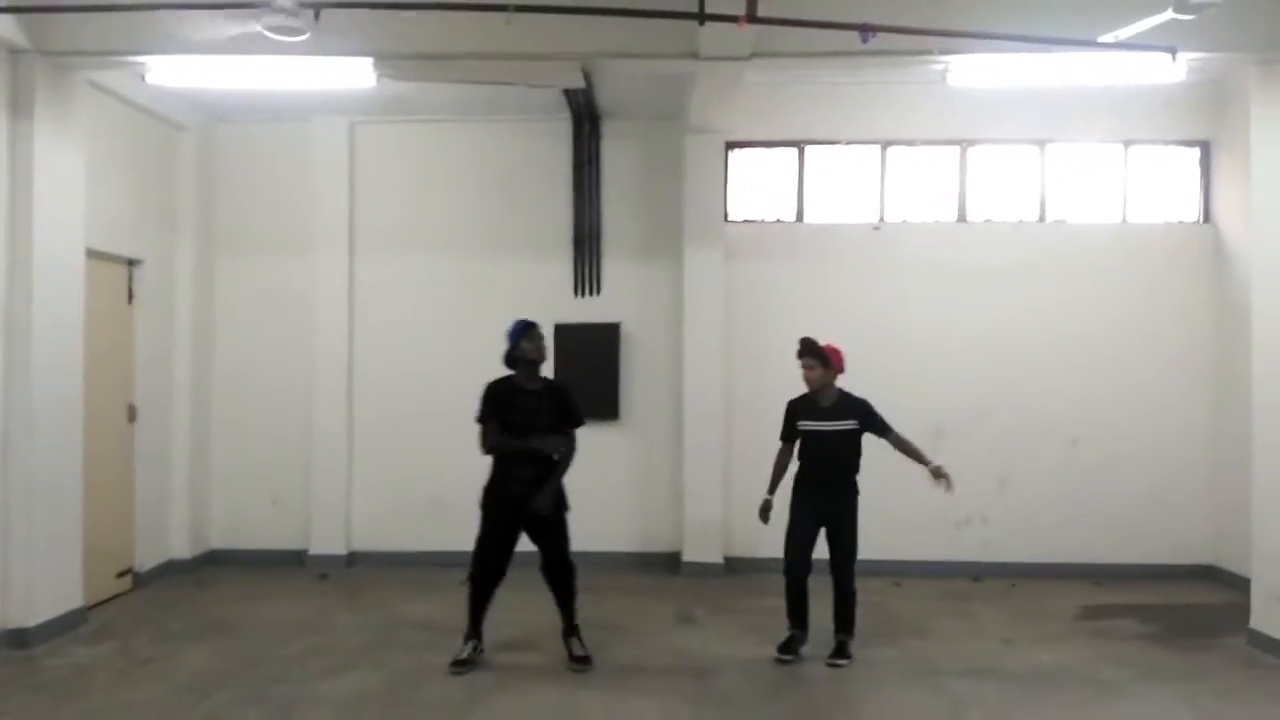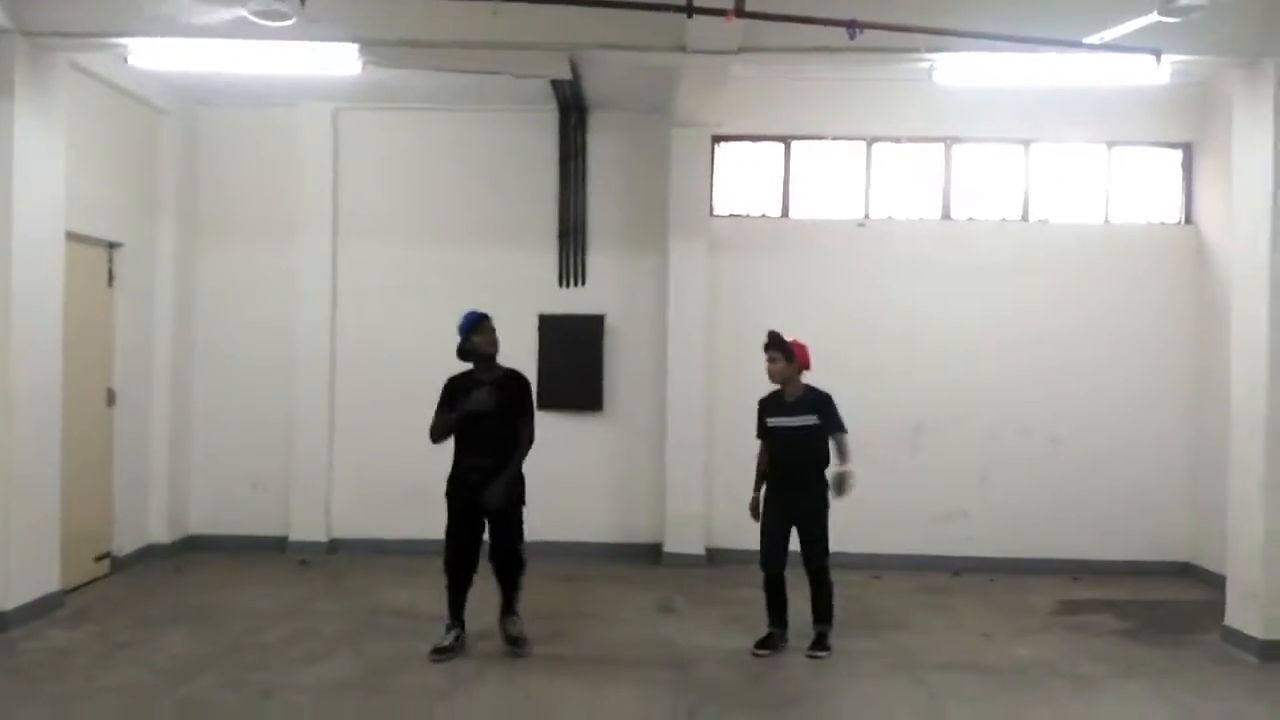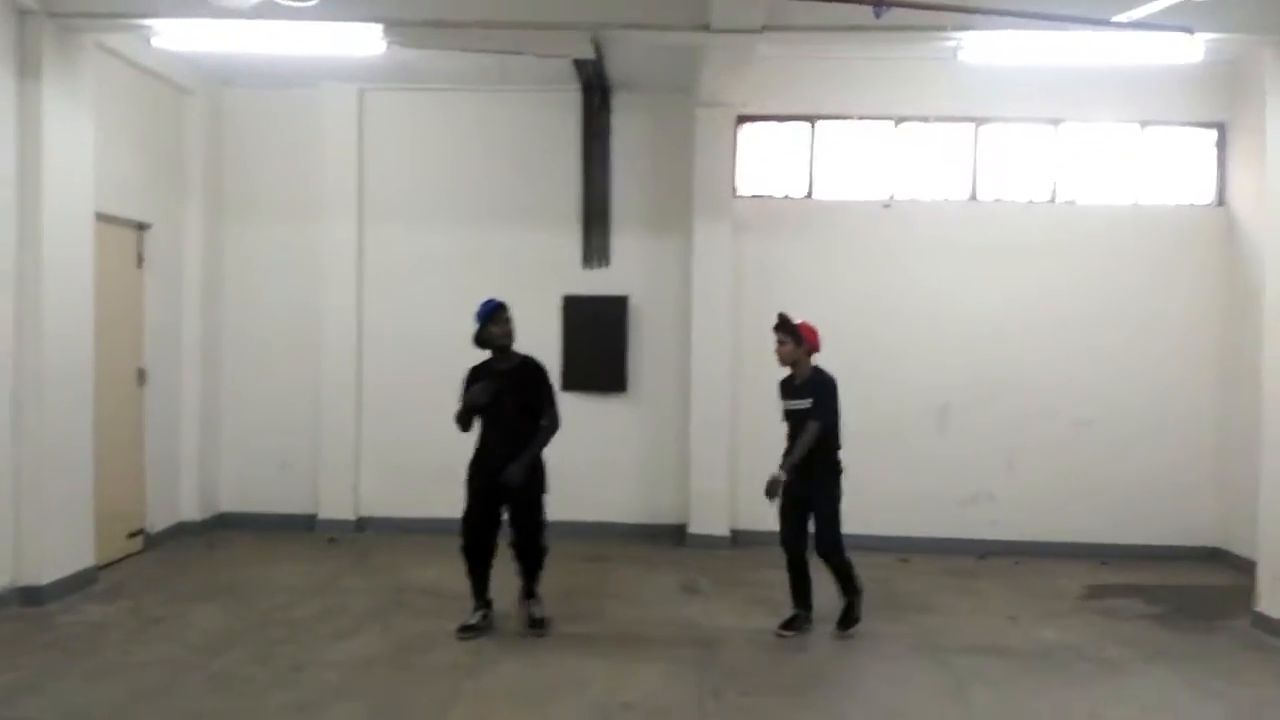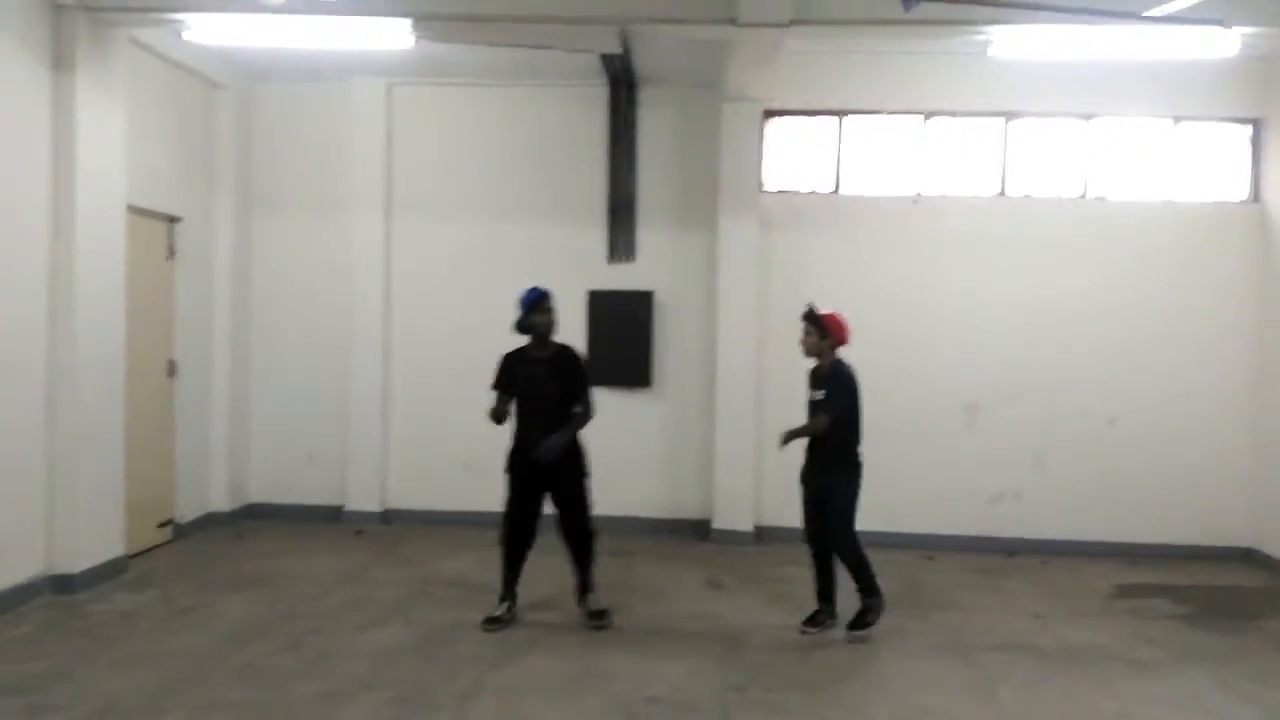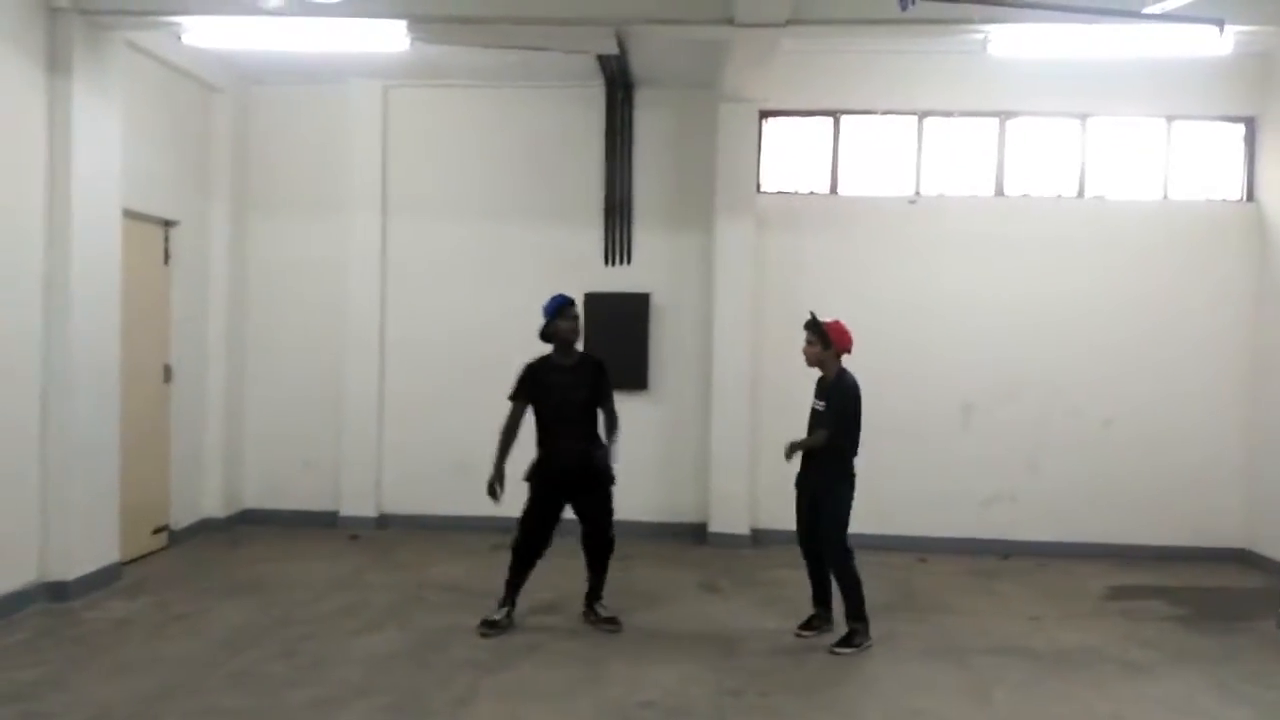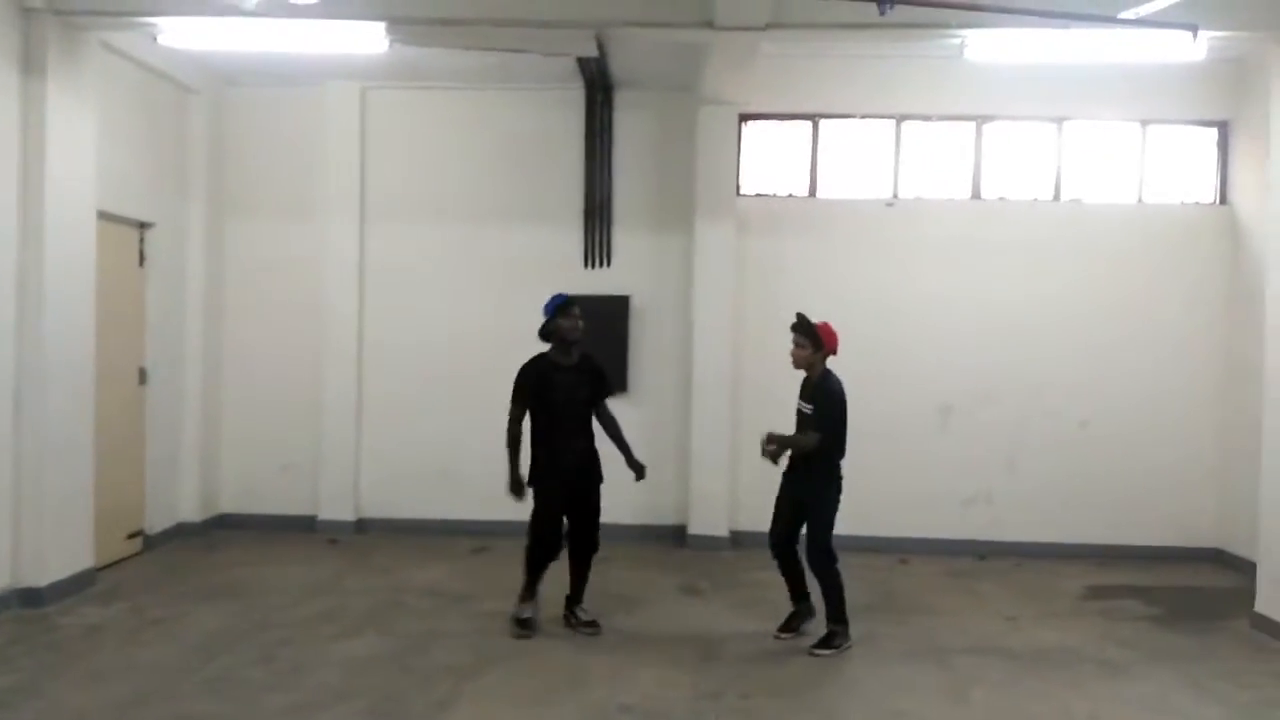
dt=0.2s
person 1, frame 1
left shoulder: (557, 394)
right shoulder: (498, 391)
left elbow: (568, 446)
right elbow: (489, 444)
left wrist: (550, 487)
right wrist: (534, 445)
left hip: (544, 492)
right hip: (503, 493)
left knee: (559, 565)
right knee: (486, 567)
left ankle: (572, 636)
right ankle: (473, 641)
person 1, frame 2
left shoulder: (515, 383)
right shoulder: (456, 386)
left elbow: (526, 437)
right elbow: (436, 436)
left wrist: (504, 481)
right wrist: (466, 409)
left hip: (504, 483)
right hip: (464, 482)
left knee: (507, 554)
right knee: (458, 557)
left ankle: (510, 615)
right ankle: (456, 629)
person 1, frame 3
left shoulder: (531, 370)
right shoulder: (478, 375)
left elbow: (551, 422)
right elbow: (464, 425)
left wrist: (524, 462)
right wrist: (469, 405)
left hip: (524, 470)
right hip: (485, 469)
left knee: (528, 540)
right knee: (475, 539)
left ankle: (530, 597)
right ankle: (482, 608)
person 1, frame 4
left shoulder: (568, 359)
right shoulder: (512, 362)
left elbow: (585, 409)
right elbow: (502, 407)
left wrist: (563, 436)
right wrist: (497, 414)
left hip: (564, 458)
right hip: (525, 458)
left knee: (578, 528)
right knee: (516, 530)
left ankle: (587, 594)
right ankle: (507, 601)
person 1, frame 5
left shoulder: (594, 367)
right shoulder: (536, 372)
left elbow: (608, 412)
right elbow: (514, 419)
left wrist: (607, 443)
right wrist: (498, 467)
left hip: (591, 467)
right hip: (550, 468)
left knee: (600, 538)
right knee: (531, 537)
left ankle: (594, 602)
right ankle: (506, 606)
person 1, frame 6
left shoulder: (591, 368)
right shoulder: (535, 370)
left elbow: (601, 412)
right elbow: (515, 421)
left wrist: (628, 454)
right wrist: (514, 470)
left hip: (586, 466)
right hip: (550, 468)
left knee: (585, 538)
right knee: (545, 537)
left ankle: (574, 606)
right ankle: (528, 599)
person 2, frame 1
left shoulder: (857, 407)
right shoulder: (797, 408)
left elbow: (893, 437)
right elbow: (786, 451)
left wrist: (929, 463)
right wrist: (769, 494)
left hip: (843, 499)
right hip: (804, 498)
left knee: (842, 572)
right knee: (795, 567)
left ankle: (843, 639)
right ankle: (797, 634)
person 2, frame 2
left shoulder: (820, 401)
right shoulder: (767, 405)
left elbow: (839, 438)
left wrist: (843, 467)
right wrist: (756, 492)
left hip: (812, 495)
right hip: (777, 495)
left knee: (816, 564)
right knee: (772, 565)
left ankle: (823, 630)
right ankle: (777, 630)
person 2, frame 3
left shoulder: (824, 383)
right shoulder: (786, 386)
left elbow: (812, 433)
left wrist: (782, 471)
left hip: (824, 476)
right hip: (795, 477)
left knee: (828, 544)
right knee: (792, 545)
left ankle: (852, 599)
right ankle: (802, 611)
person 2, frame 4
left shoulder: (841, 376)
right shoulder: (816, 374)
left elbow: (821, 424)
left wrist: (792, 433)
left hip: (842, 471)
right hip: (817, 468)
left knee: (842, 539)
right knee: (817, 539)
left ankle: (871, 598)
right ankle: (826, 607)
person 2, frame 5
left shoulder: (844, 388)
right shoulder: (824, 382)
left elbow: (822, 437)
left wrist: (794, 446)
right wrist: (803, 451)
left hip: (835, 481)
right hip: (812, 476)
left knee: (836, 551)
right knee: (810, 545)
left ankle: (859, 627)
right ankle: (822, 612)
person 2, frame 6
left shoulder: (830, 390)
right shoulder: (808, 383)
left elbow: (814, 441)
left wrist: (781, 442)
right wrist: (782, 444)
left hip: (822, 483)
right hip: (796, 476)
left knee: (819, 553)
right knee: (780, 542)
left ankle: (839, 628)
right ankle: (802, 607)
